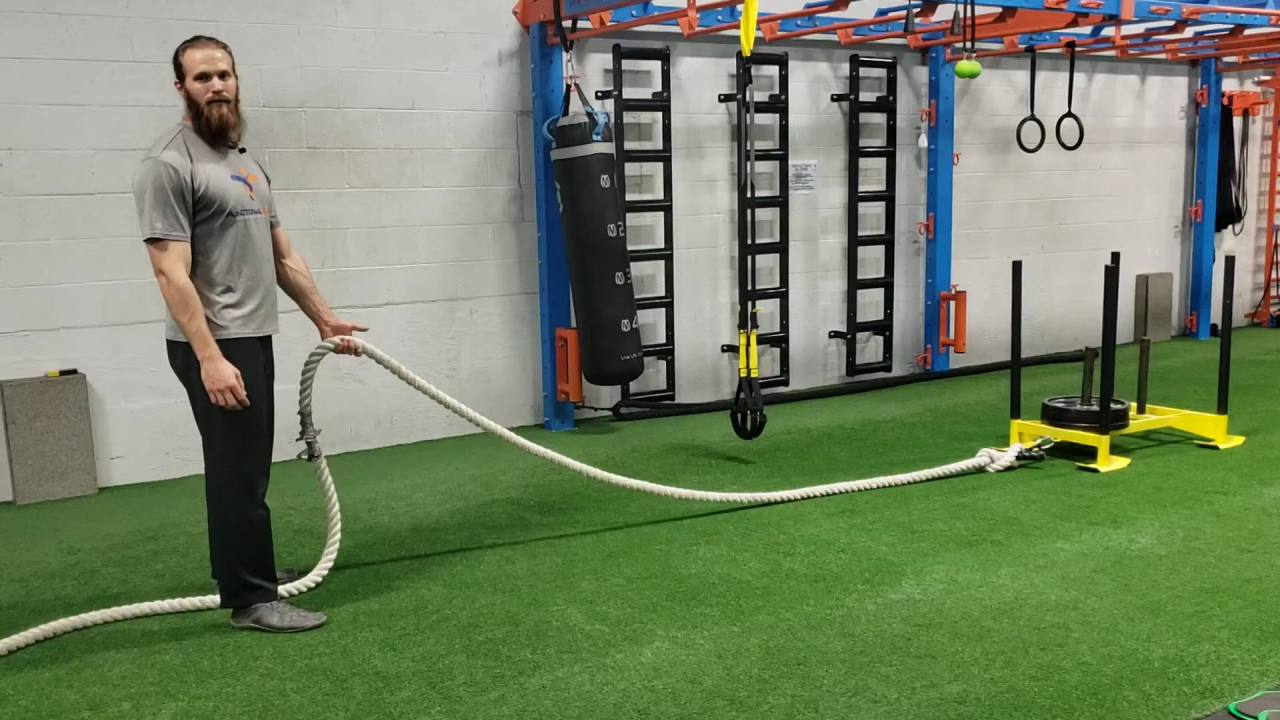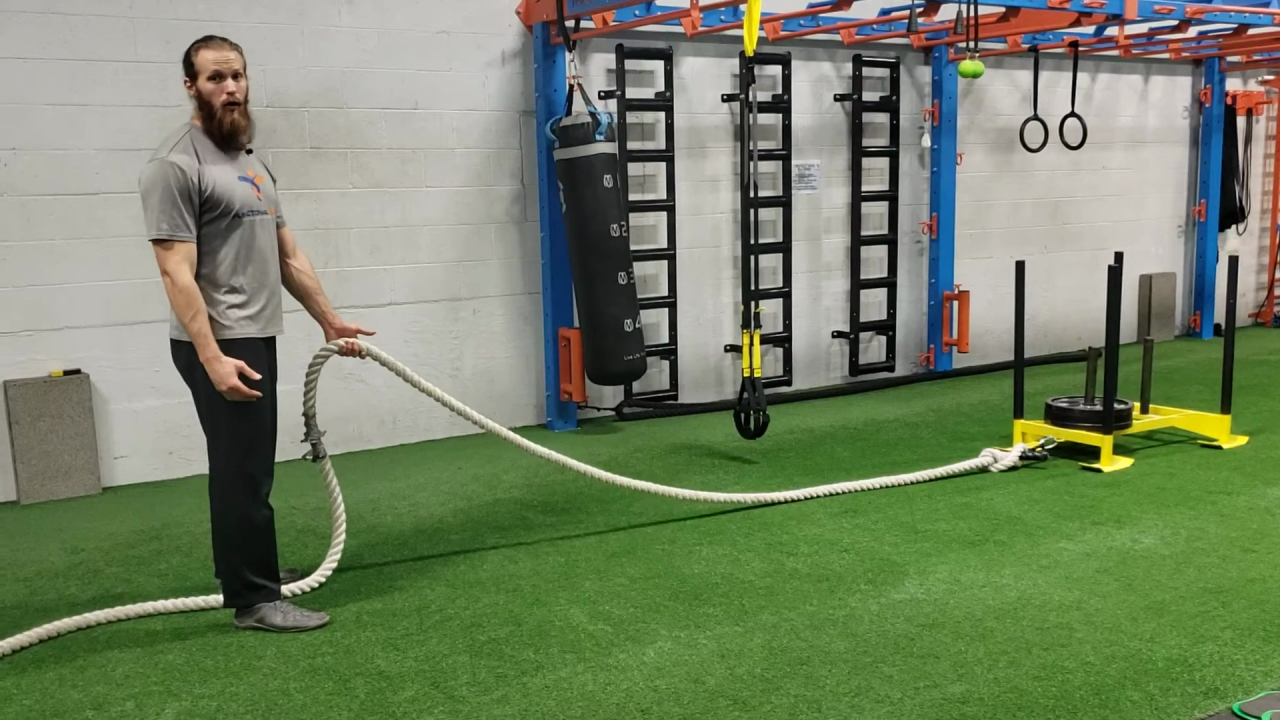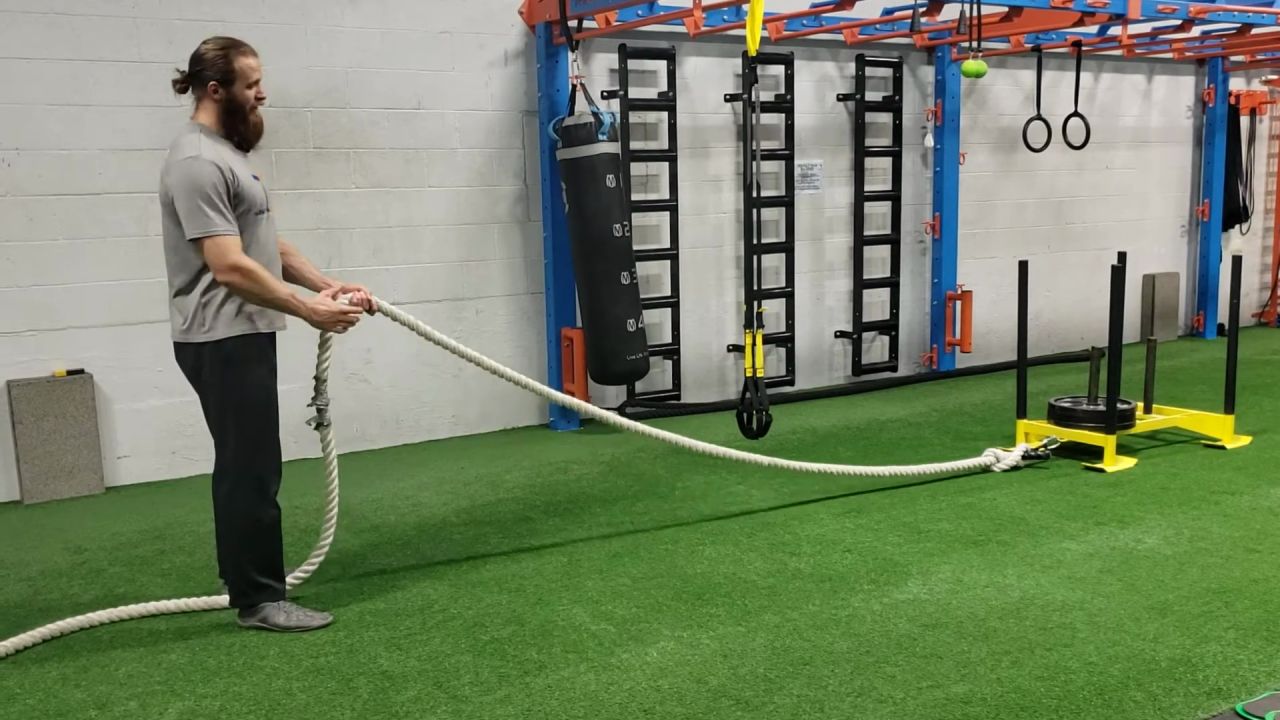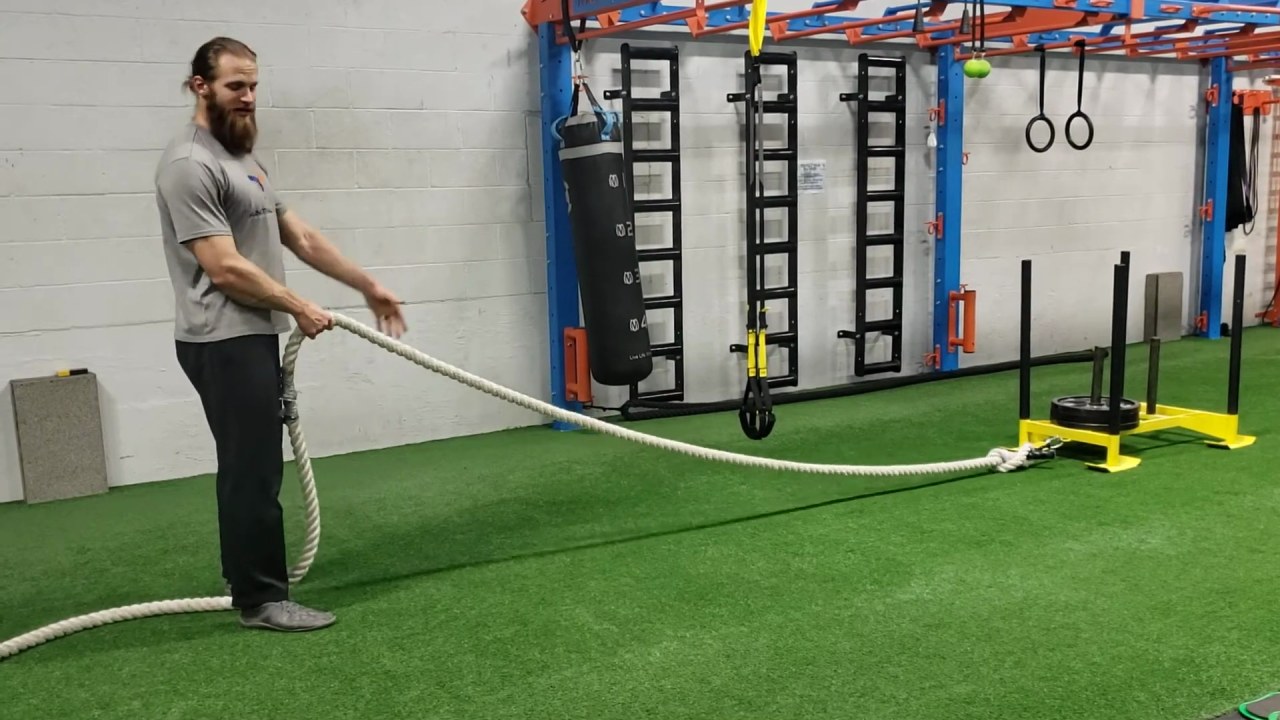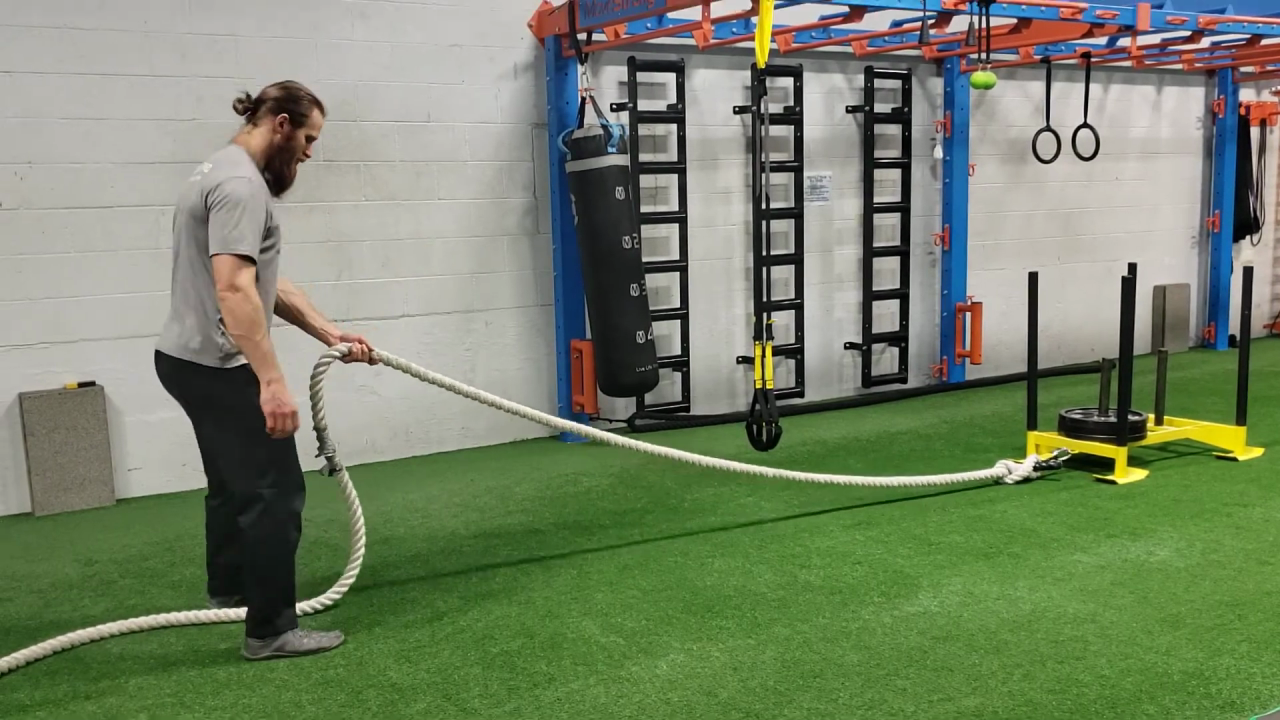
dt=1s
person 1, frame 1
left shoulder: (244, 161)
right shoulder: (169, 164)
left elbow: (281, 255)
right elbow: (173, 271)
left wrist: (324, 317)
right wrist: (209, 357)
left hip: (253, 337)
right hip: (214, 345)
left knee: (245, 465)
right knee: (239, 469)
left ankle: (240, 569)
right ankle: (251, 599)
person 1, frame 2
left shoulder: (252, 160)
right shoulder: (176, 165)
left elbow: (287, 255)
right elbow: (178, 272)
left wrist: (330, 319)
right wrist: (212, 357)
left hip: (257, 337)
right hip: (219, 344)
left knee: (245, 466)
right knee: (243, 469)
left ankle: (243, 568)
right ankle: (254, 599)
person 1, frame 3
left shoulder: (224, 153)
right shoulder: (197, 162)
left elbow: (267, 245)
right elbow: (232, 267)
left wrist: (327, 284)
right wrist: (304, 309)
left hip: (237, 335)
right hip: (223, 340)
left knee: (243, 463)
right knee: (253, 467)
left ankle: (245, 572)
right ankle: (258, 597)
person 1, frame 4
left shoulder: (240, 158)
right shoulder: (191, 164)
left elbow: (298, 236)
right elbow: (224, 268)
left wrist: (367, 285)
right wrist: (298, 307)
left hip: (248, 337)
right hip: (224, 342)
left knee: (247, 465)
right knee: (253, 469)
left ankle: (245, 576)
right ankle: (260, 599)
person 1, frame 5
left shoulder: (224, 172)
right shoulder: (241, 184)
left elbow: (268, 282)
right elbow: (236, 290)
left wrist: (331, 334)
right wrist: (273, 382)
left hip: (186, 356)
right hip: (215, 363)
left knee: (234, 481)
right knee: (273, 489)
left ankle: (230, 585)
right ankle: (271, 629)
